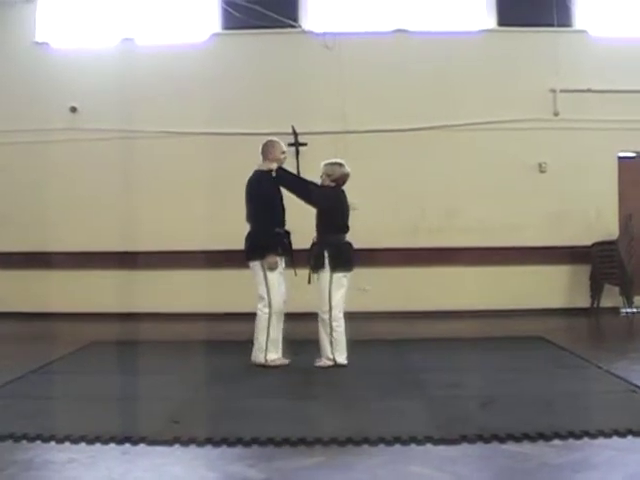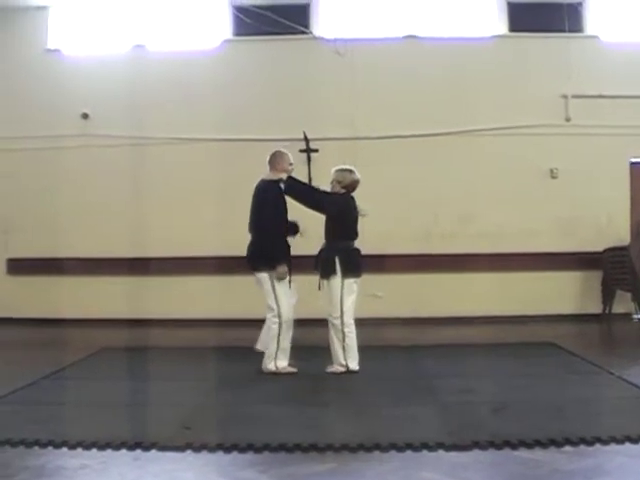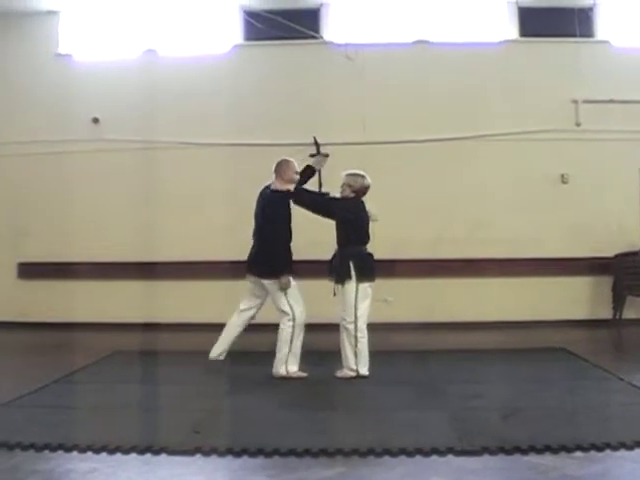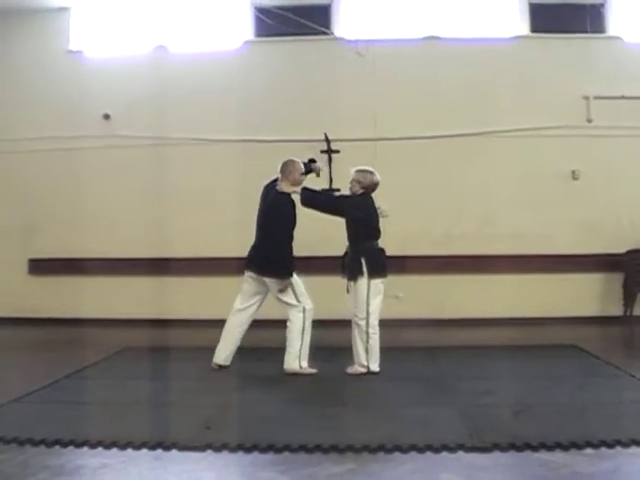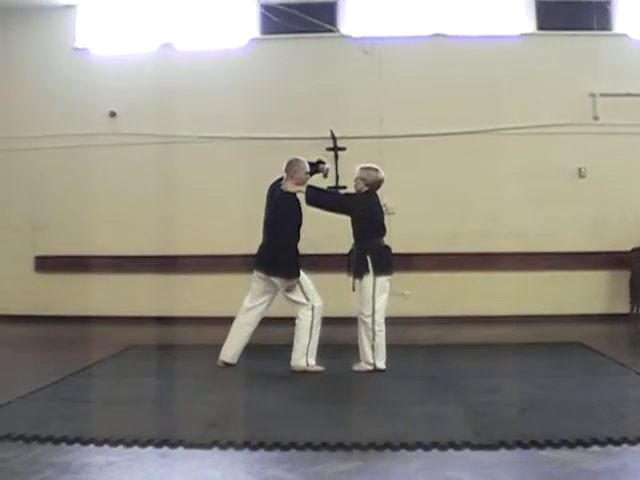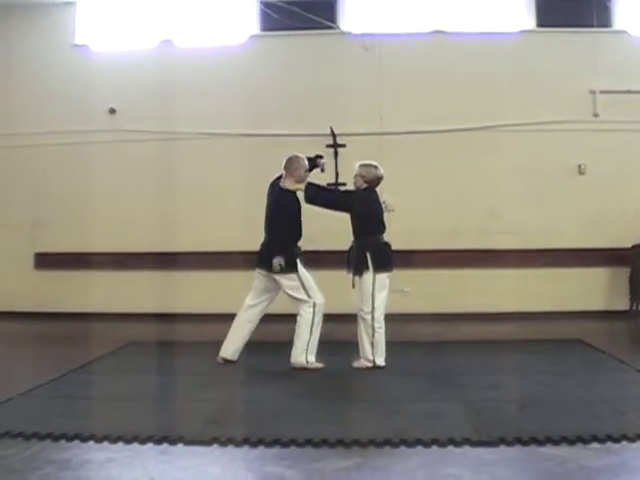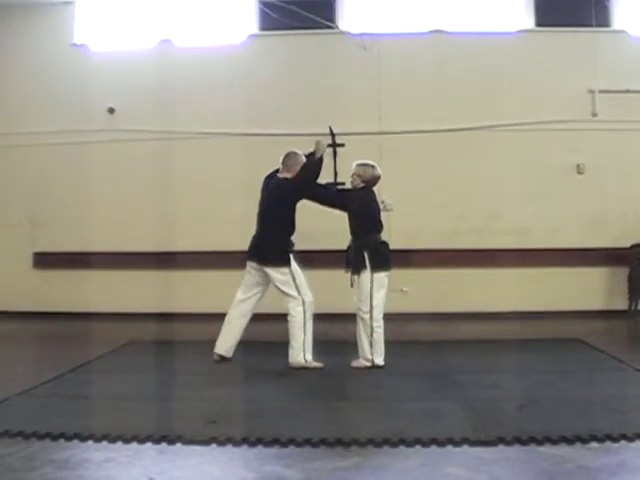
dt=0.3s
person 1, frame 1
left shoulder: (266, 179)
right shoulder: (260, 180)
right elbow: (260, 220)
right wrist: (269, 252)
left hip: (271, 248)
right hip: (264, 251)
left knee: (277, 301)
right knee: (271, 303)
left ankle: (272, 352)
right ankle: (263, 355)
person 1, frame 2
left shoulder: (267, 187)
right shoulder: (270, 190)
right elbow: (270, 229)
left wrist: (292, 227)
right wrist: (280, 262)
left hip: (266, 257)
right hip: (268, 260)
left knee: (286, 305)
right knee: (281, 310)
left ankle: (267, 347)
right ankle: (273, 362)
person 1, frame 3
left shoulder: (268, 192)
right shoulder: (278, 200)
left elbow: (295, 181)
right elbow: (279, 239)
left wrist: (313, 167)
right wrist: (284, 272)
left hip: (257, 263)
right hip: (271, 266)
left knee: (246, 309)
right knee: (293, 314)
left ankle: (217, 353)
right ankle: (285, 367)
person 1, frame 4
left shoulder: (271, 188)
right shoulder: (284, 203)
left elbow: (293, 170)
right elbow: (283, 241)
left wrist: (310, 166)
right wrist: (286, 273)
left hip: (256, 262)
right hip: (273, 265)
left knee: (242, 309)
right knee: (301, 308)
left ankle: (221, 358)
right ankle: (295, 363)
person 1, frame 5
left shoulder: (276, 187)
right shoulder: (289, 202)
left elbow: (299, 168)
right elbow: (288, 240)
left wrist: (318, 166)
right wrist: (292, 274)
left hip: (265, 260)
right hip: (281, 263)
left knee: (252, 308)
right knee: (311, 305)
left ankle: (227, 356)
right ankle: (302, 361)
person 1, frame 6
left shoulder: (277, 184)
right shoulder: (288, 200)
left elbow: (297, 165)
right elbow: (280, 231)
left wrist: (315, 161)
right wrist: (279, 255)
left hip: (267, 257)
right hip: (283, 259)
left knee: (253, 305)
right knee: (313, 302)
left ankle: (227, 353)
right ankle: (302, 358)
person 1, frame 7
left shoulder: (271, 180)
right shoulder: (287, 187)
right elbow: (307, 178)
left wrist: (311, 158)
right wrist: (318, 155)
left hip: (258, 251)
right hip: (278, 255)
left knee: (244, 301)
right knee: (302, 301)
left ankle: (222, 350)
right ankle: (300, 357)
person 2, frame 1
left shoulder: (332, 196)
right shoulder: (334, 196)
left elbow: (303, 188)
right elbow: (307, 188)
left wrist: (276, 170)
right wrist: (276, 171)
left hip: (332, 258)
right hip: (334, 256)
left knee: (330, 310)
right knee: (329, 309)
left ankle: (336, 356)
right ankle: (333, 354)
person 2, frame 2
left shoulder: (342, 203)
right shoulder: (342, 203)
left elbow: (312, 196)
right elbow: (316, 196)
left wrist: (285, 180)
right wrist: (286, 181)
left hip: (342, 264)
right hip: (341, 262)
left knee: (341, 316)
right knee: (338, 315)
left ankle: (348, 362)
right ankle: (343, 360)
person 2, frame 3
left shoulder: (352, 207)
right shoulder: (352, 208)
left elbow: (321, 203)
right elbow: (324, 203)
left wrist: (292, 190)
right wrist: (294, 190)
left hip: (356, 269)
right hip: (353, 267)
left knee: (354, 320)
right knee: (349, 320)
left ankle: (358, 367)
right ankle: (353, 365)
person 2, frame 4
left shoulder: (361, 204)
right shoulder: (360, 204)
left elbow: (329, 202)
right elbow: (332, 201)
left wrist: (299, 191)
right wrist: (300, 191)
left hip: (367, 265)
right hip: (363, 263)
left knee: (365, 316)
right knee: (361, 316)
left ankle: (369, 363)
right ankle: (364, 361)
person 2, frame 5
left shoulder: (365, 202)
right shoulder: (365, 201)
left elbow: (333, 201)
right elbow: (337, 199)
left wrist: (304, 190)
right wrist: (305, 189)
left hip: (373, 263)
right hip: (369, 261)
left knee: (372, 314)
right knee: (366, 314)
left ankle: (375, 361)
right ankle: (370, 359)
person 2, frame 6
left shoulder: (364, 199)
right shoulder: (365, 199)
left elbow: (333, 199)
right elbow: (336, 196)
left wrist: (302, 187)
right wrist: (304, 187)
left hip: (373, 260)
right hip: (369, 258)
left knee: (371, 311)
right knee: (366, 311)
left ankle: (375, 358)
right ankle: (370, 356)
person 2, frame 7
left shoulder: (360, 198)
right shoulder: (362, 197)
left elbow: (328, 195)
right elbow: (332, 195)
left hip: (371, 259)
right hip: (369, 257)
left knee: (370, 311)
right knee: (366, 310)
left ankle: (374, 358)
right ankle: (369, 356)
